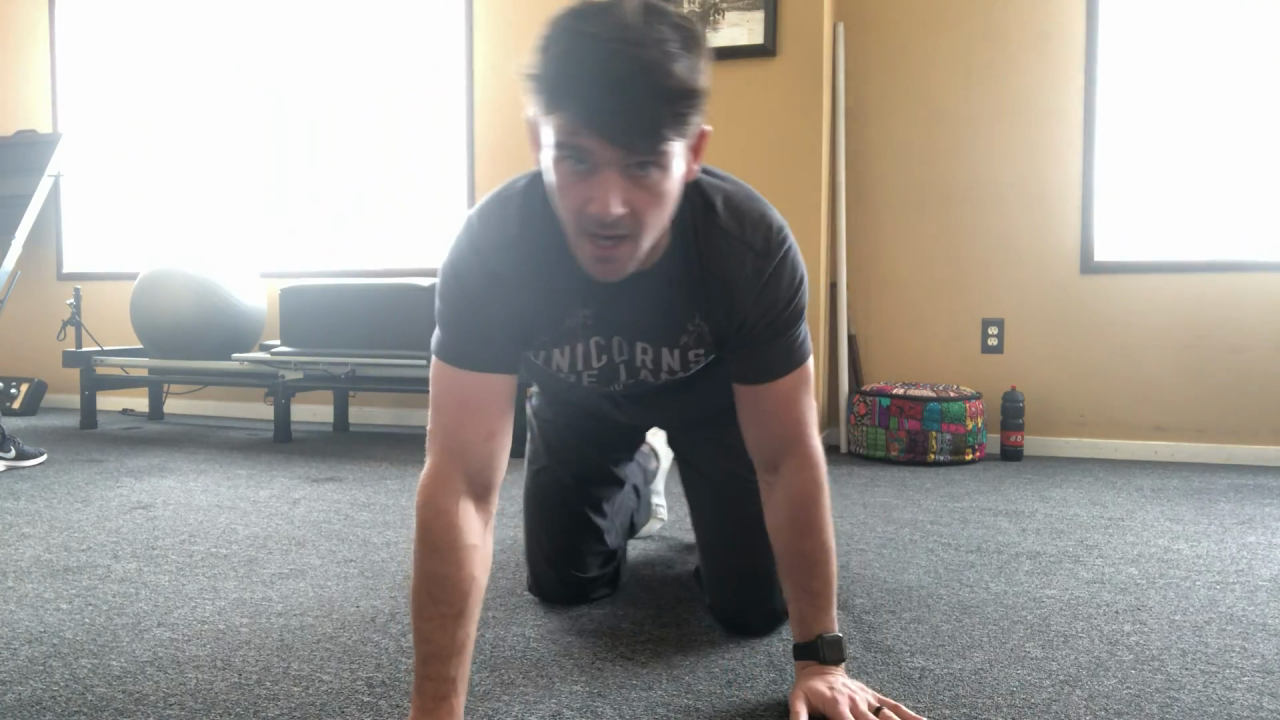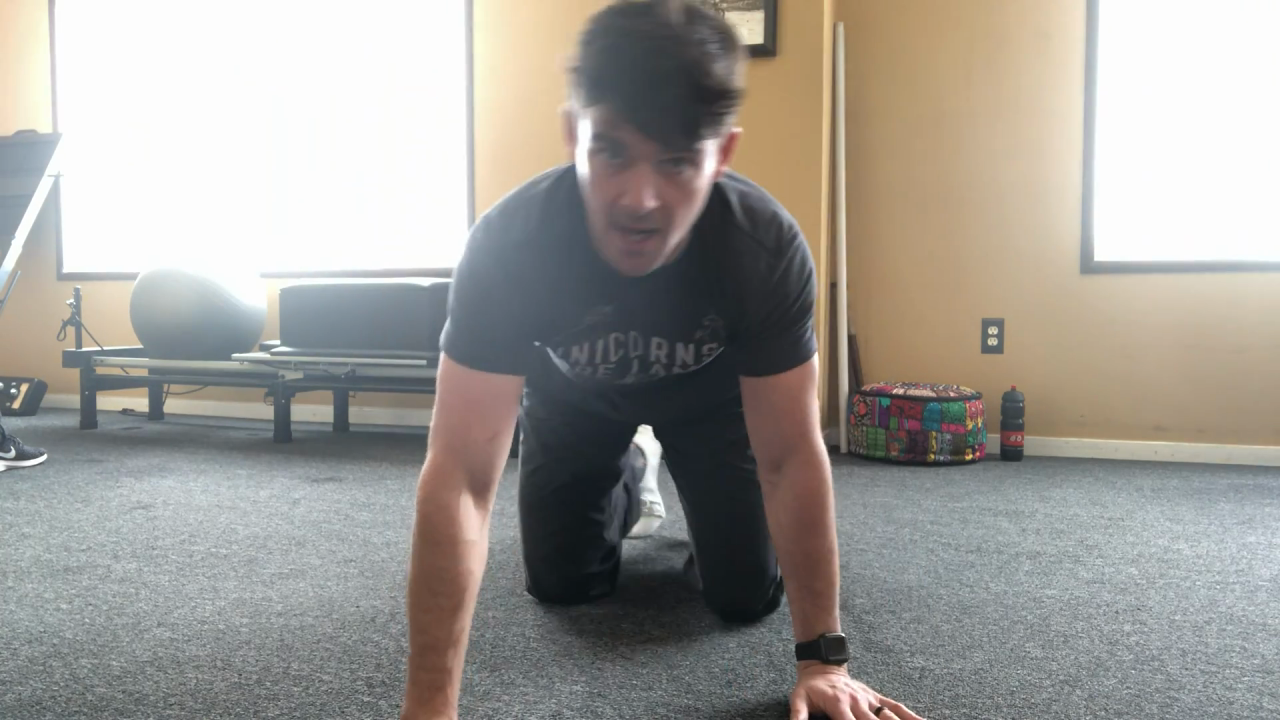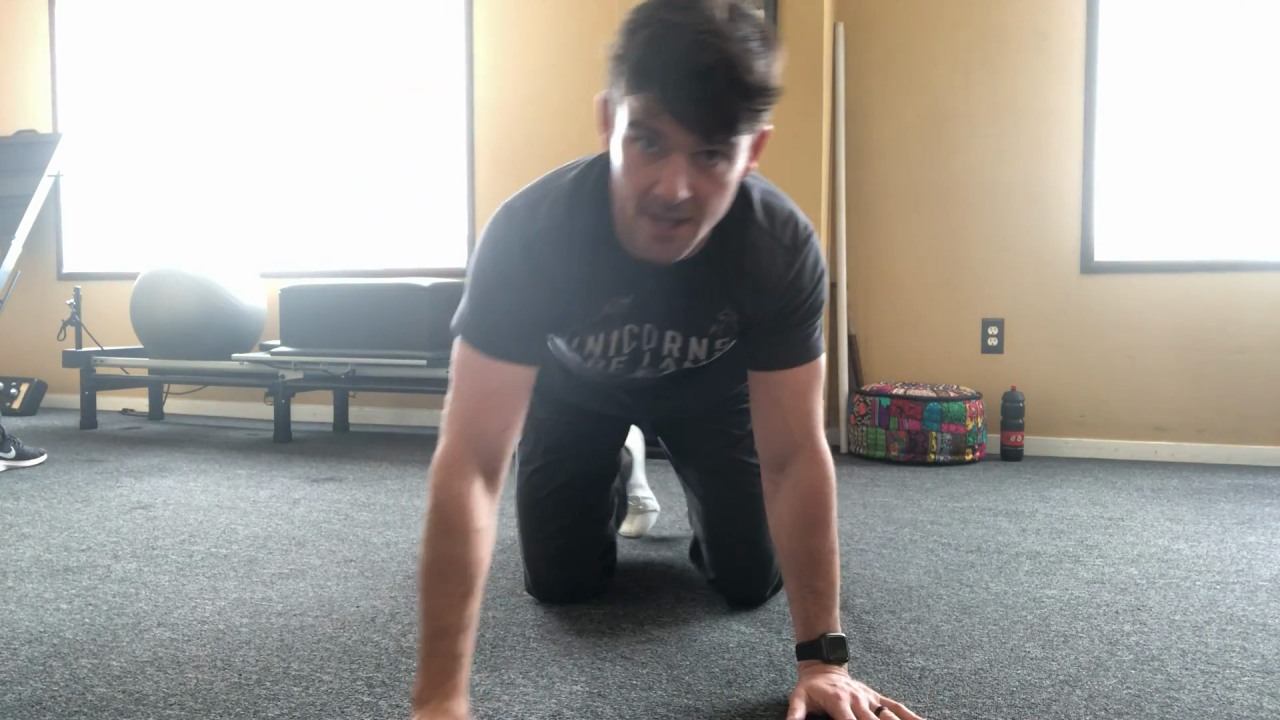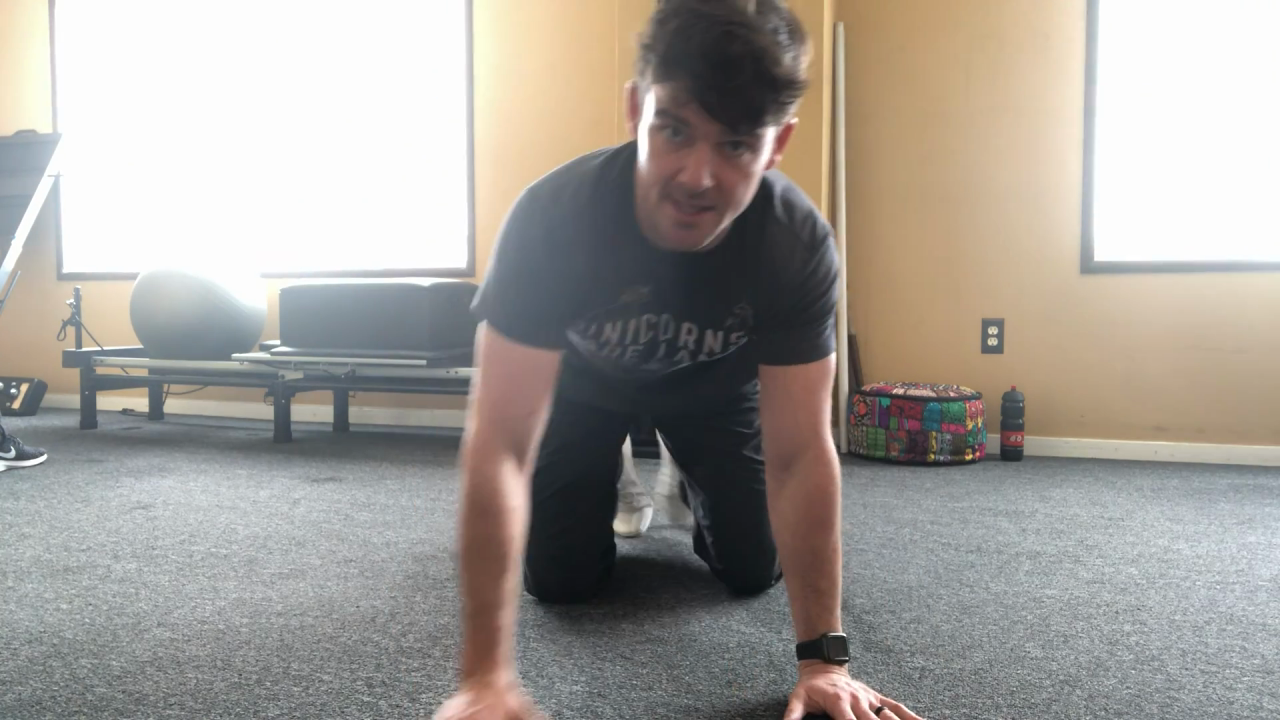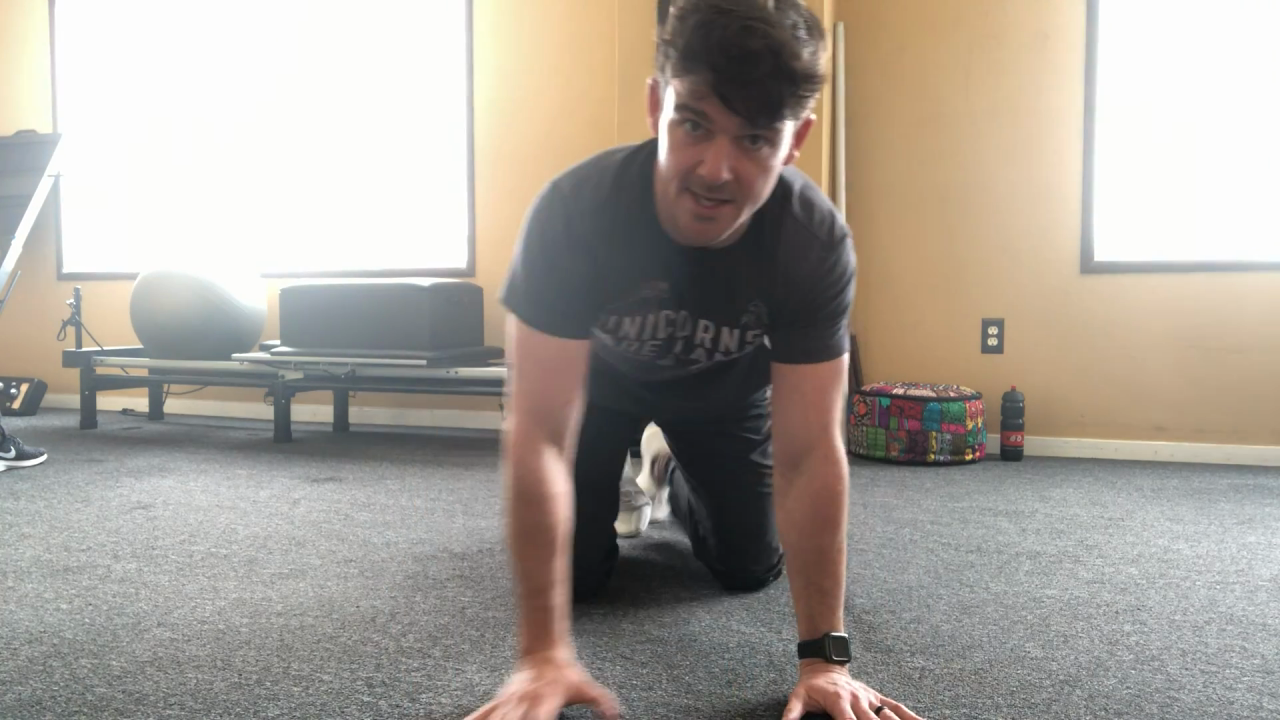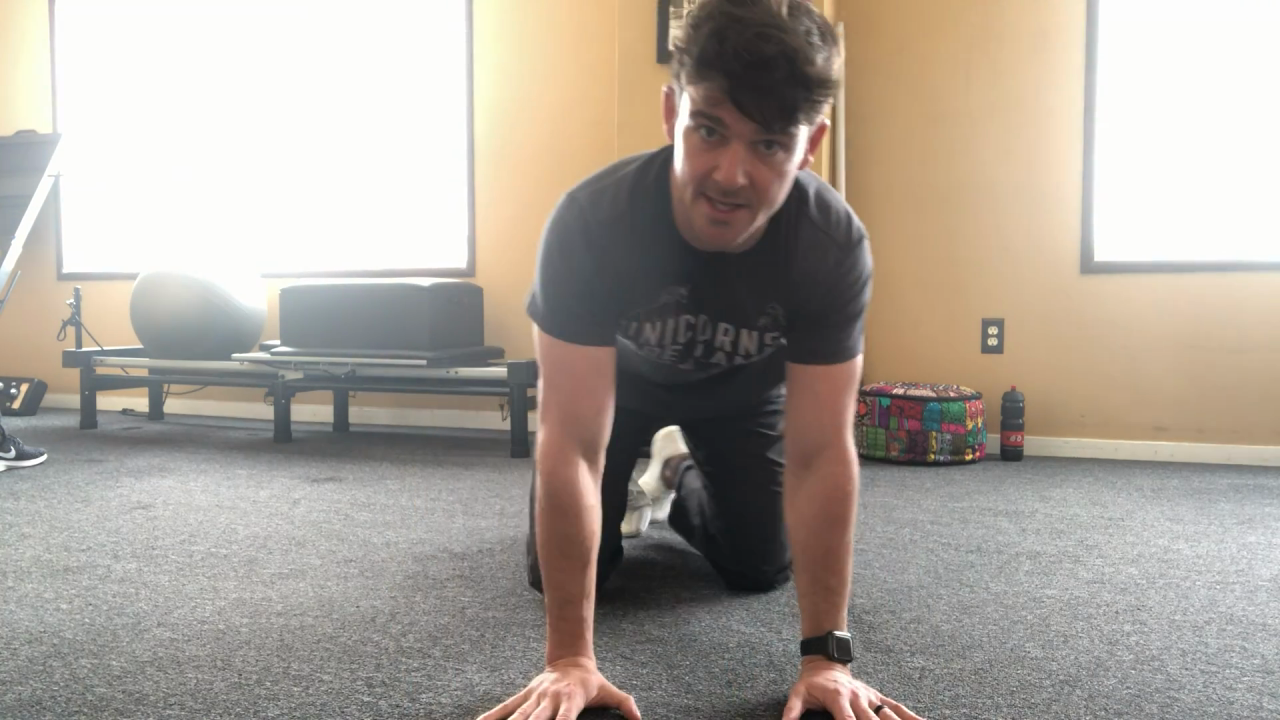
dt=0.1s
person 1, frame 1
left shoulder: (752, 247)
right shoulder: (492, 245)
left elbow: (788, 459)
right elbow: (458, 483)
left wrist: (820, 658)
left hip: (718, 391)
right hip: (581, 395)
left knee: (754, 610)
right knee: (563, 585)
left ankle: (700, 490)
right ankle: (637, 475)
person 1, frame 2
left shoulder: (766, 246)
right shoulder: (508, 244)
left elbow: (792, 457)
right elbow: (459, 478)
left wrist: (822, 657)
left hip: (710, 390)
right hip: (572, 392)
left knee: (748, 594)
right knee: (562, 584)
left ankle: (703, 490)
right ankle: (628, 474)
person 1, frame 3
left shoulder: (781, 246)
right shoulder: (530, 231)
left elbow: (795, 456)
right elbow: (469, 465)
left wrist: (821, 656)
left hip: (710, 384)
right hip: (574, 384)
left knee: (749, 583)
right knee: (560, 580)
left ankle: (683, 479)
right ankle: (613, 483)
person 1, frame 4
left shoulder: (798, 243)
right shoulder: (550, 218)
left elbow: (801, 455)
right elbow: (499, 447)
left wrist: (822, 657)
left hip: (715, 380)
right hip: (582, 378)
left knee: (753, 570)
right knee: (559, 581)
left ankle: (691, 479)
right ankle: (612, 476)
person 1, frame 5
left shoulder: (816, 242)
right shoulder: (573, 212)
left elbow: (808, 454)
right elbow: (537, 437)
left wrist: (823, 655)
right wrist: (543, 654)
left hip: (723, 383)
right hip: (599, 375)
left knee: (752, 568)
right knee: (565, 570)
left ankle: (671, 472)
right ankle: (618, 485)
person 1, frame 6
left shoulder: (834, 244)
right shoulder: (593, 220)
left elbow: (820, 453)
right elbow: (571, 446)
left wrist: (825, 654)
right wrist: (568, 661)
left hip: (740, 385)
right hip: (615, 376)
left knee: (760, 569)
right knee: (560, 573)
left ankle: (679, 476)
right ankle: (632, 485)
